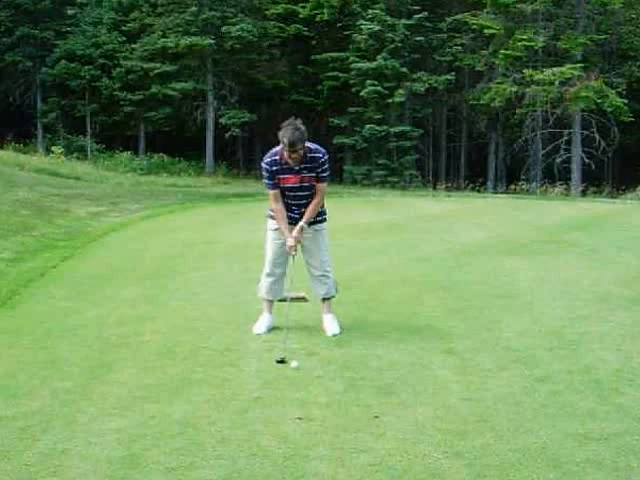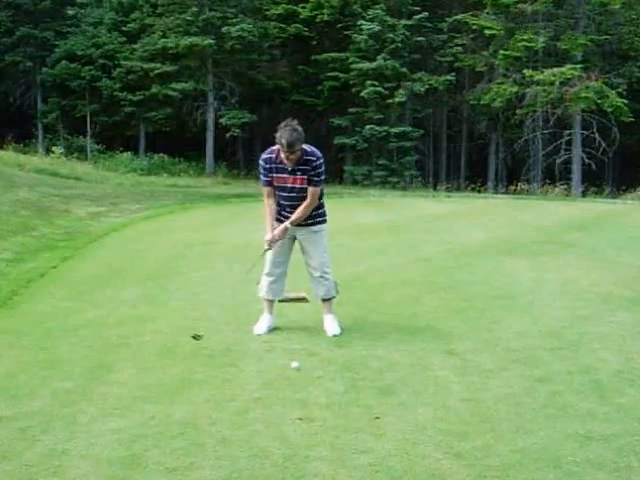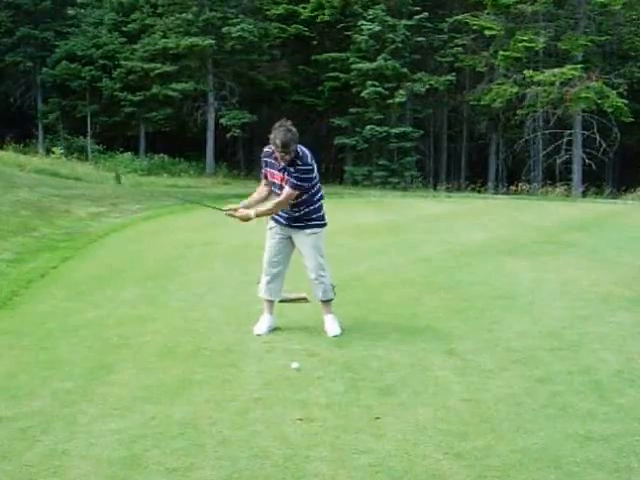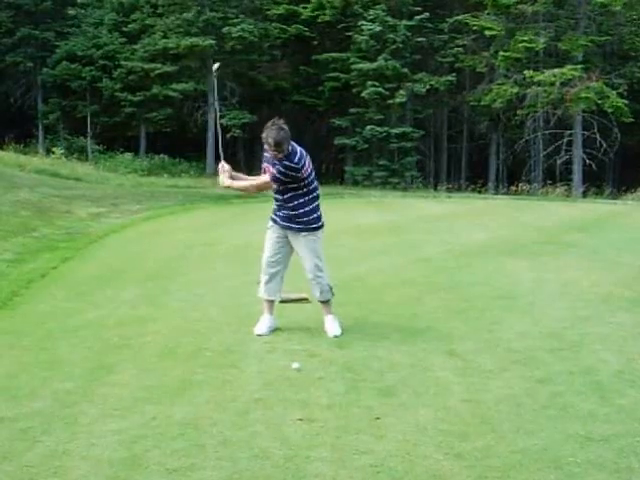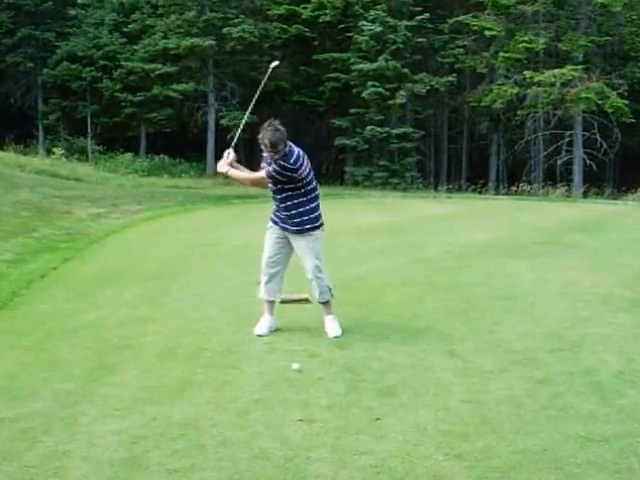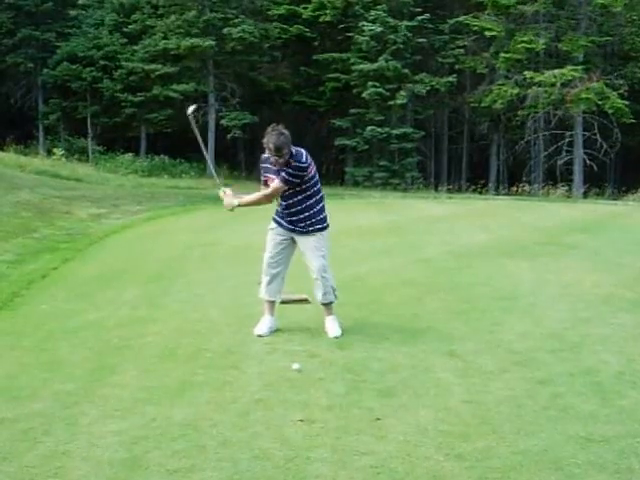
dt=0.2s
person 1, frame 1
left shoulder: (319, 156)
right shoulder: (270, 161)
left elbow: (320, 196)
right elbow: (276, 201)
left wrist: (301, 226)
right wrist: (287, 234)
left hip: (312, 220)
right hip: (280, 221)
left knee: (320, 266)
right knee: (273, 267)
left ankle: (328, 314)
right ankle: (267, 315)
person 1, frame 2
left shoulder: (315, 159)
right shoulder: (267, 159)
left elbow: (312, 201)
right elbow: (269, 198)
left wrist: (286, 226)
right wrist: (270, 230)
left hip: (311, 222)
right hip: (281, 219)
left knee: (319, 267)
right knee: (272, 267)
left ankle: (328, 315)
right ankle: (267, 315)
person 1, frame 3
left shoulder: (305, 163)
right shoulder: (267, 154)
left elbow: (285, 200)
right elbow: (266, 186)
left wrist: (253, 214)
right wrist: (243, 206)
left hip: (308, 224)
right hip: (280, 222)
left knee: (317, 269)
right knee: (271, 267)
left ankle: (329, 316)
right ankle: (268, 316)
person 1, frame 4
left shoulder: (294, 161)
right shoulder: (271, 152)
left elbow: (261, 186)
right elbow: (263, 181)
left wrist: (229, 183)
right wrist: (232, 174)
left hip: (305, 224)
right hip: (279, 221)
left knee: (315, 269)
right knee: (270, 266)
left ankle: (329, 316)
right ankle: (268, 316)
person 1, frame 5
left shoulder: (291, 161)
right shoulder: (270, 153)
left elbow: (258, 180)
right elbow: (261, 179)
left wrist: (227, 169)
right wrist: (234, 165)
left hip: (305, 224)
right hip: (279, 222)
left knee: (315, 269)
right knee: (270, 266)
left ankle: (329, 316)
right ankle: (268, 316)
person 1, frame 6
left shoulder: (300, 160)
right shoulder: (268, 159)
left elbow: (270, 194)
right elbow: (265, 194)
left wrist: (236, 203)
right wrist: (236, 197)
left hip: (311, 224)
right hip: (283, 223)
left knee: (320, 270)
right knee: (272, 266)
left ankle: (330, 317)
right ankle: (268, 317)
